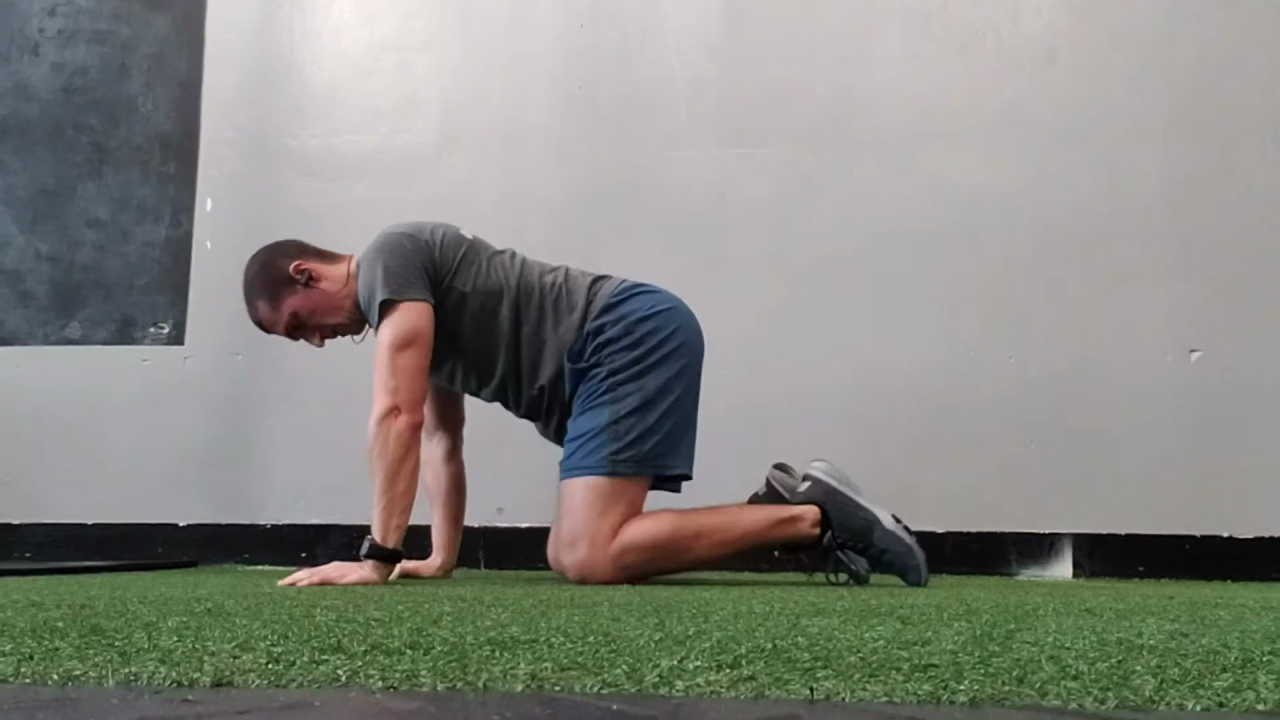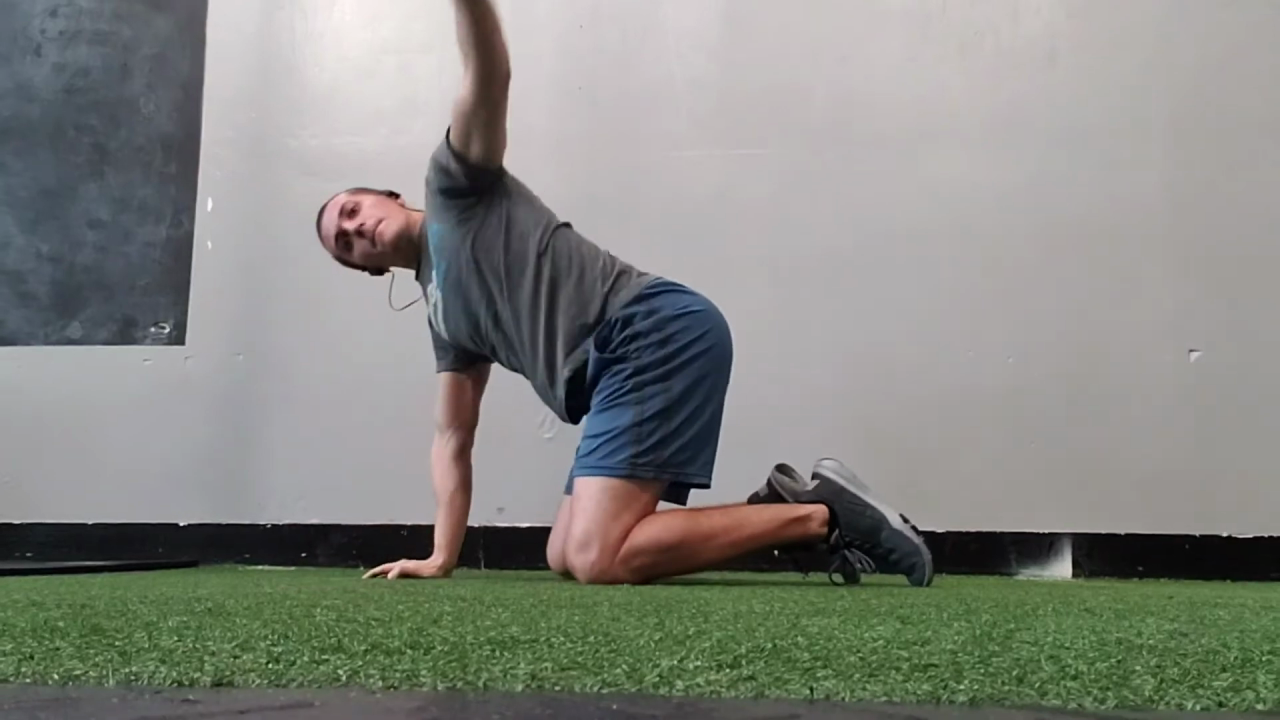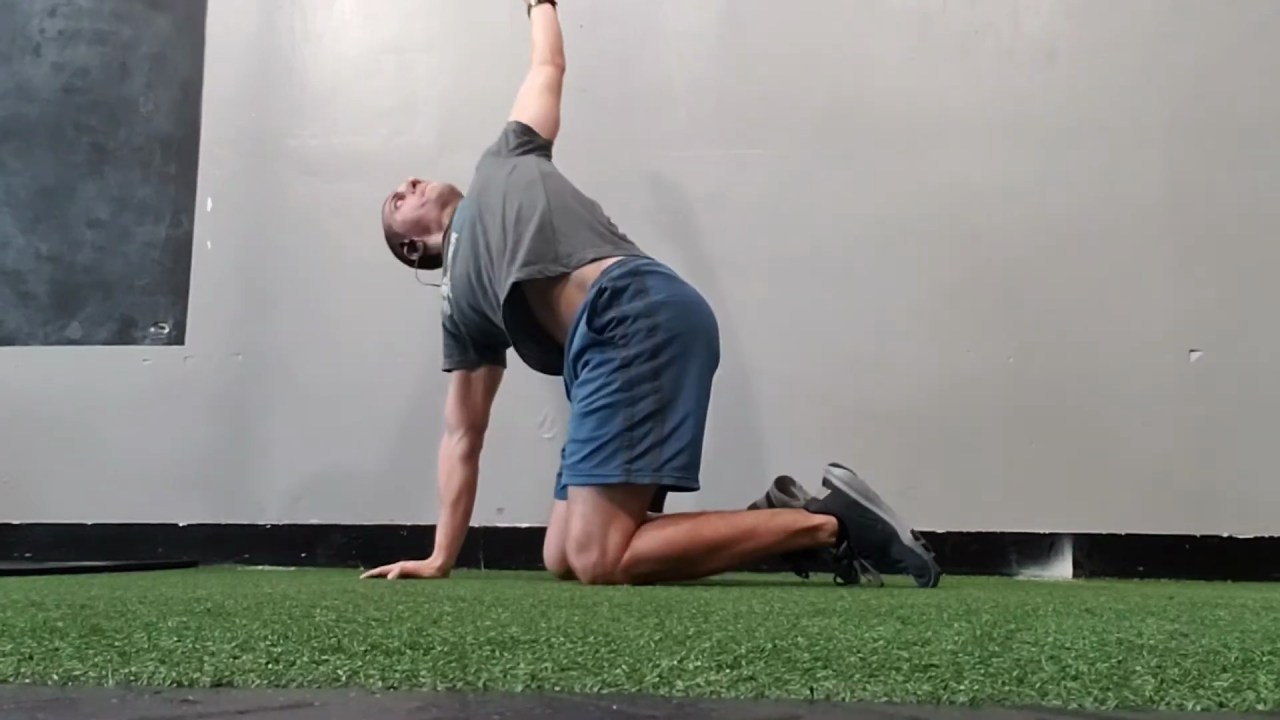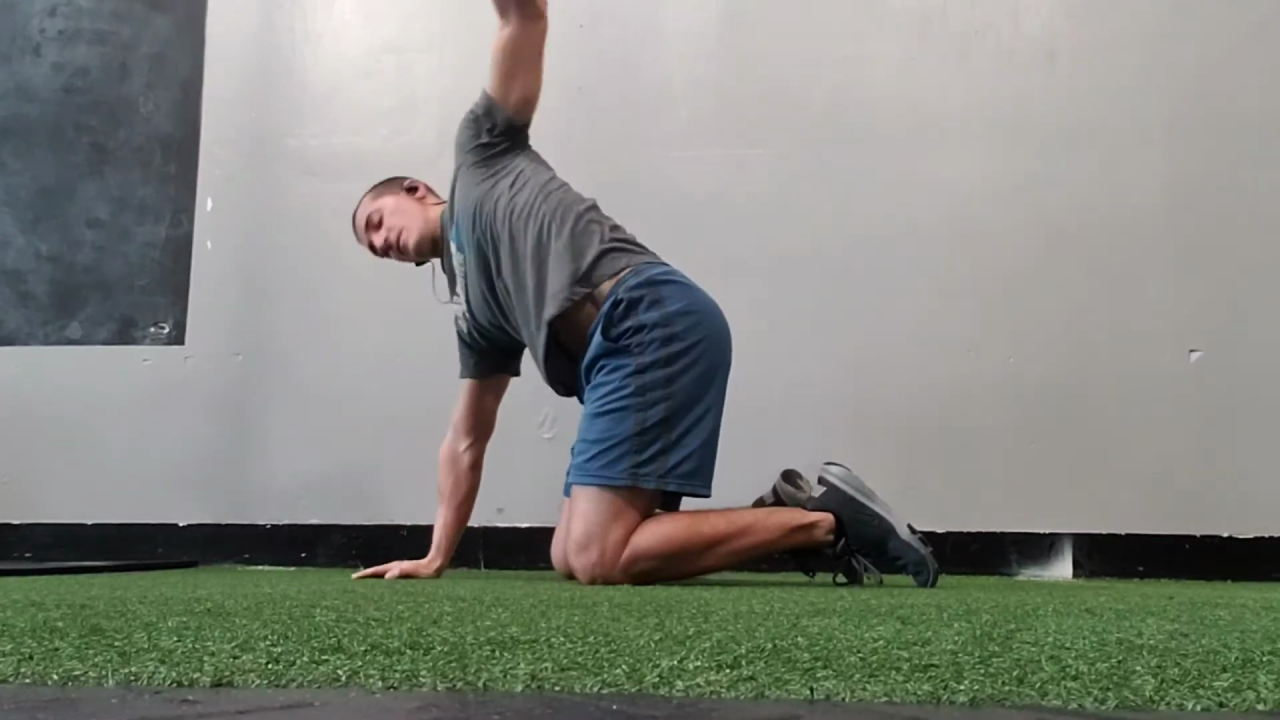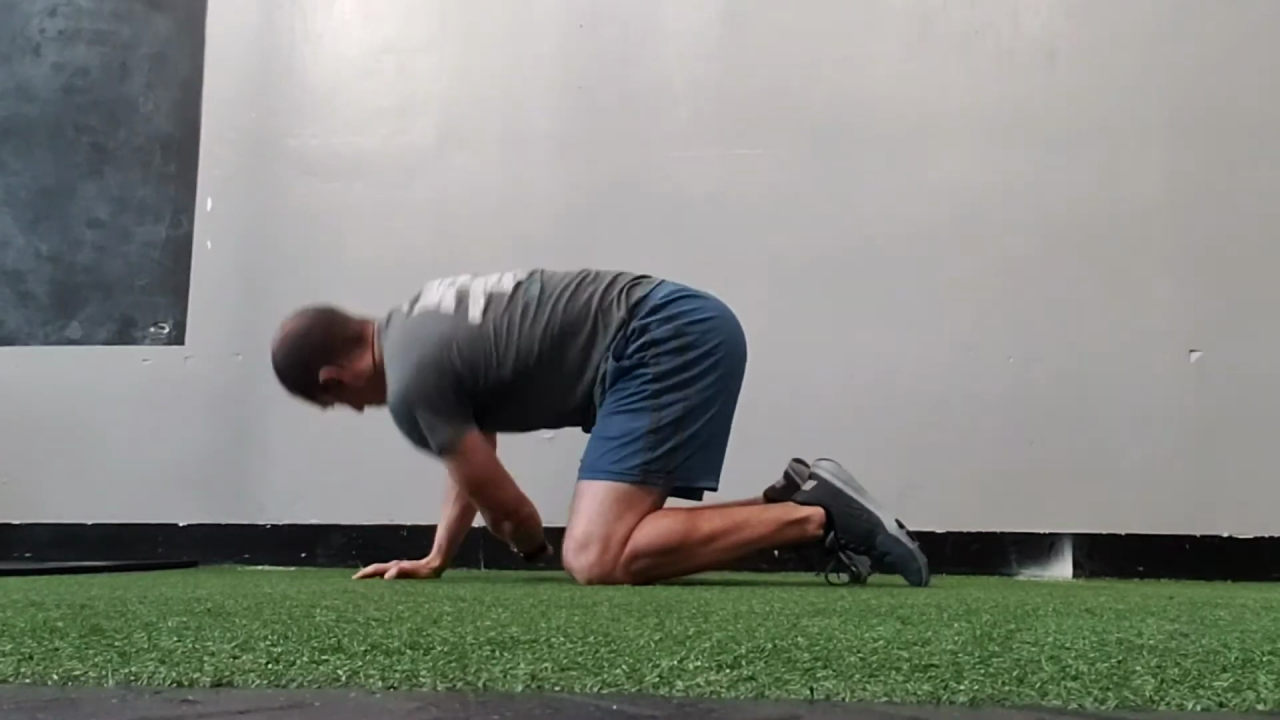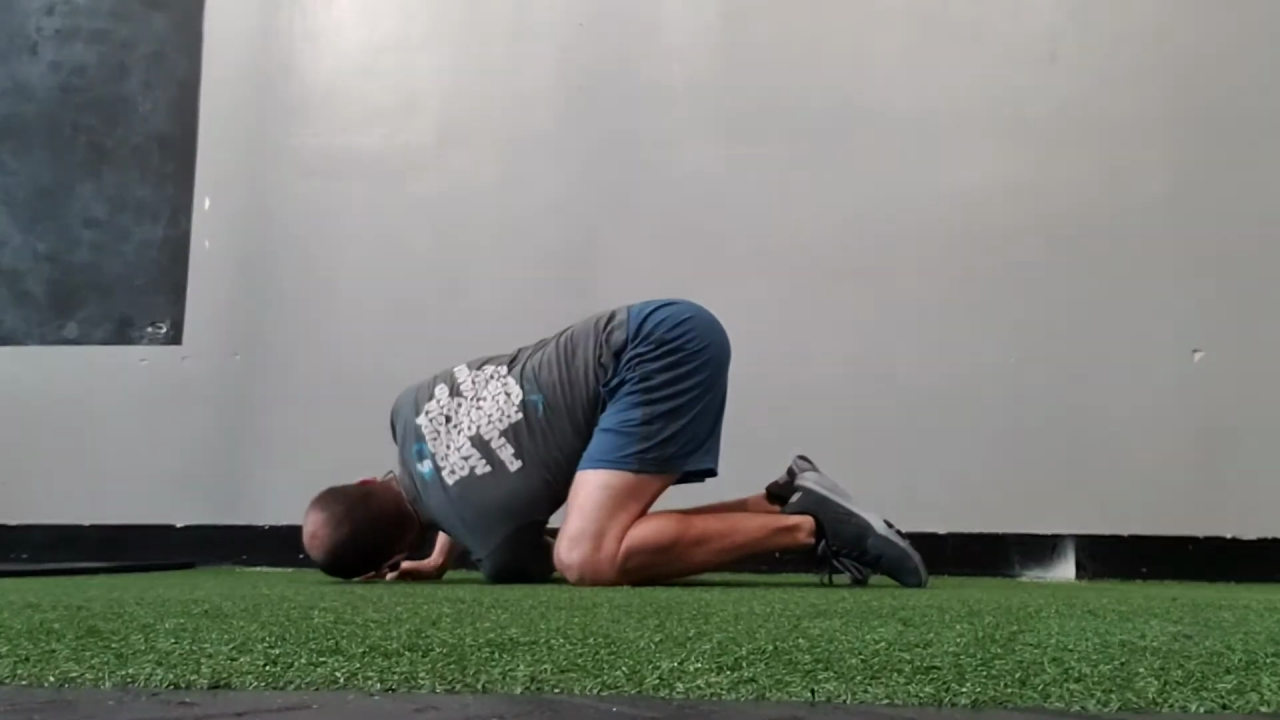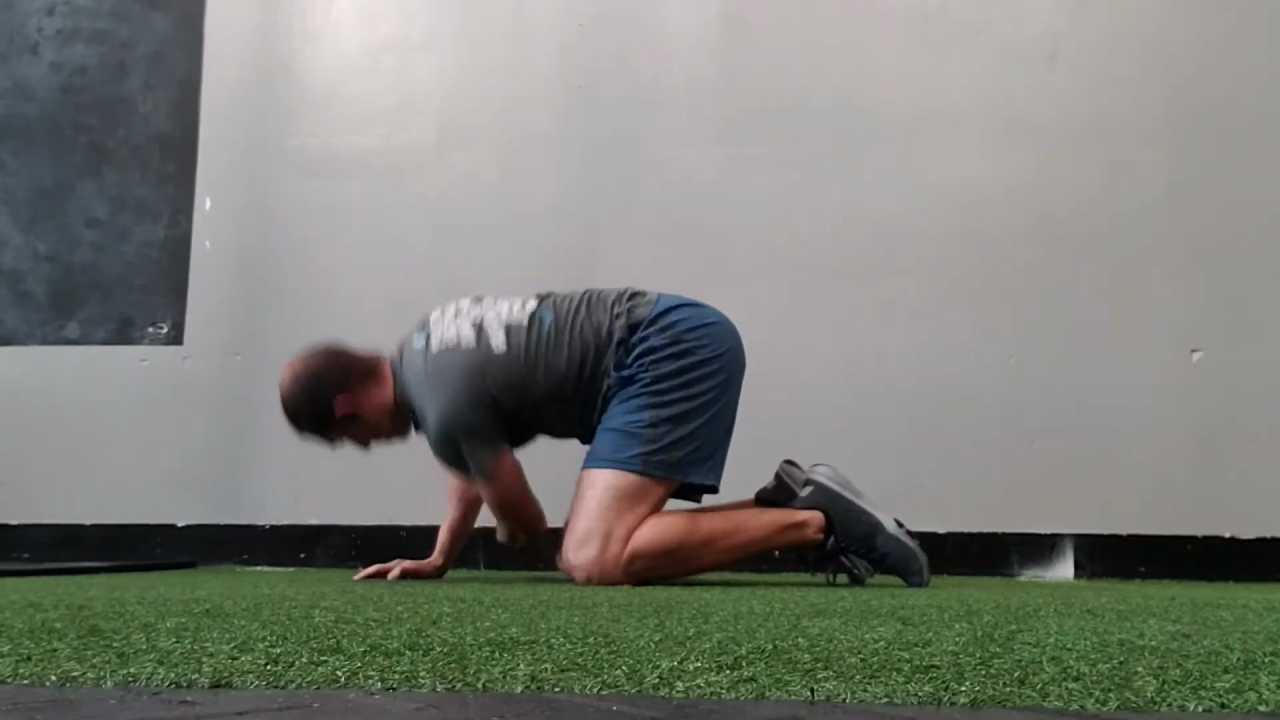
dt=0.7s
person 1, frame 1
left shoulder: (388, 259)
right shoulder: (409, 313)
left elbow: (396, 415)
right elbow: (440, 437)
left wrist: (377, 556)
right wrist: (442, 556)
left hip: (633, 335)
right hip: (631, 349)
left knee: (589, 559)
right knee: (570, 555)
left ankle: (812, 515)
right ankle: (775, 507)
person 1, frame 2
left shoulder: (457, 185)
right shoulder: (442, 307)
left elbow: (490, 78)
right elbow: (453, 436)
right wrist: (440, 556)
left hip: (660, 335)
right hip: (626, 365)
left knee: (599, 561)
right knee: (567, 557)
left ankle: (819, 515)
right ankle: (778, 508)
person 1, frame 3
left shoulder: (504, 163)
right shoulder: (459, 302)
left elbow: (548, 67)
right elbow: (461, 435)
right wrist: (440, 557)
left hip: (638, 317)
right hip: (603, 346)
left knee: (601, 563)
right knee: (565, 558)
left ankle: (828, 523)
right ankle: (778, 521)
person 1, frame 4
left shoulder: (481, 157)
right shoulder: (473, 307)
right elbow: (466, 439)
right wrist: (436, 557)
left hip: (653, 325)
right hip: (624, 349)
left knee: (600, 562)
right knee: (571, 557)
left ankle: (824, 521)
right ankle: (787, 515)
person 1, frame 5
left shoulder: (413, 379)
right shoulder: (414, 326)
left elbow: (514, 519)
right elbow: (474, 442)
left wrist: (531, 550)
right wrist: (435, 557)
left hip: (673, 340)
right hip: (684, 327)
left knee: (593, 559)
right knee: (603, 541)
left ankle: (815, 515)
right ankle: (793, 500)
person 1, frame 6
left shoulder: (496, 539)
right shoulder: (409, 412)
left elbow: (556, 565)
right wrist: (437, 562)
left hip: (663, 349)
right hip: (664, 332)
left knee: (588, 560)
right knee: (607, 538)
left ankle: (808, 526)
right ankle: (782, 500)
person 1, frame 7
left shoulder: (447, 393)
right shoulder: (422, 344)
left elbow: (521, 521)
right elbow: (469, 459)
left wrist: (515, 534)
right wrist: (438, 559)
left hip: (676, 346)
right hip: (680, 347)
left knee: (594, 560)
right knee: (585, 550)
left ankle: (816, 519)
right ankle: (778, 504)
